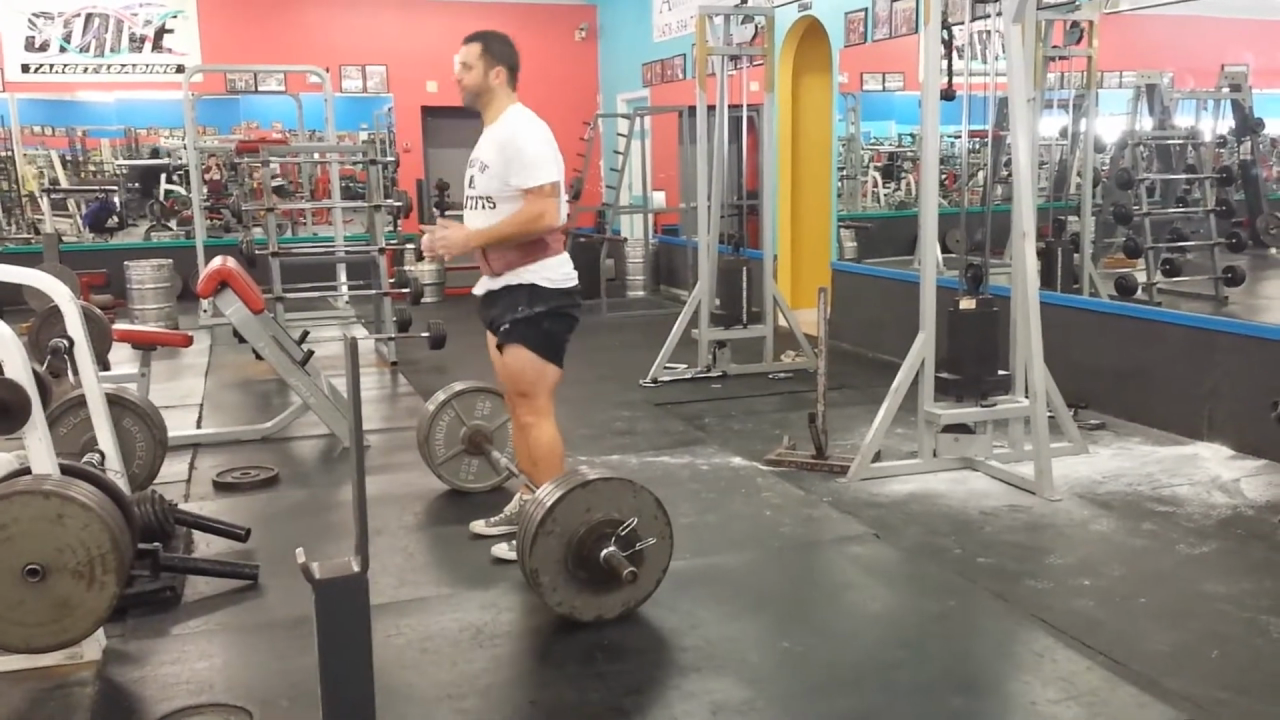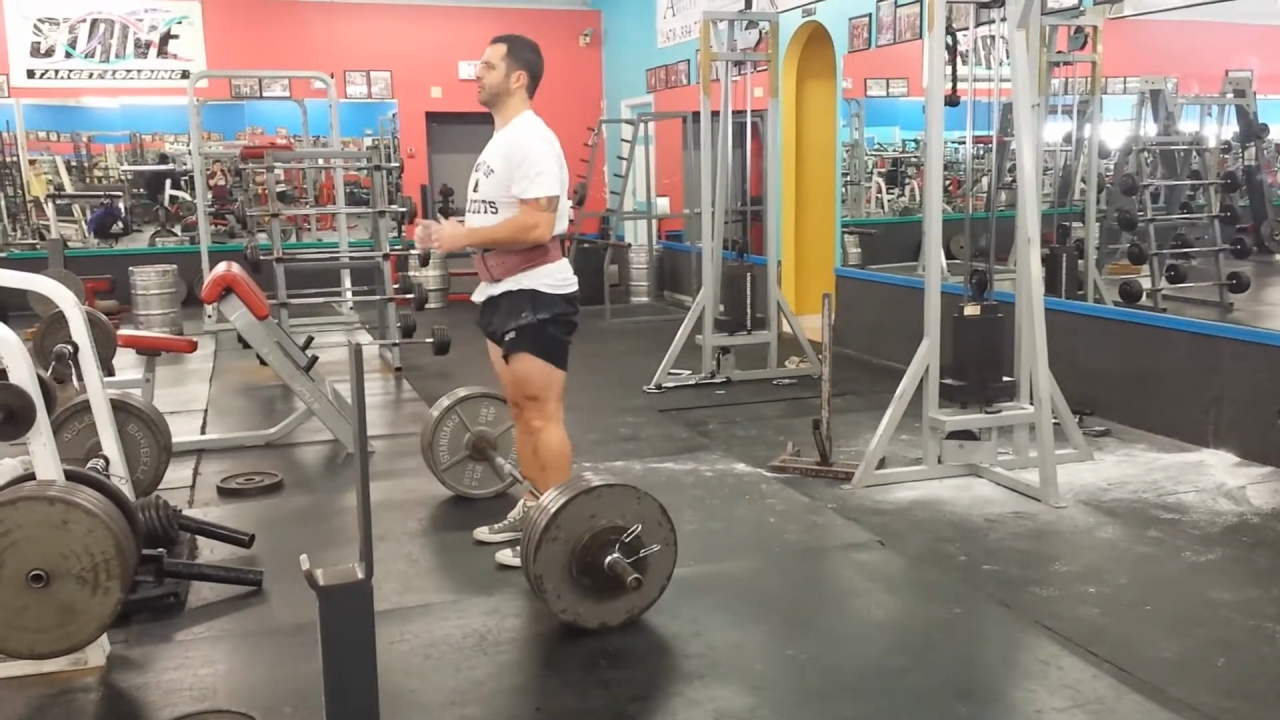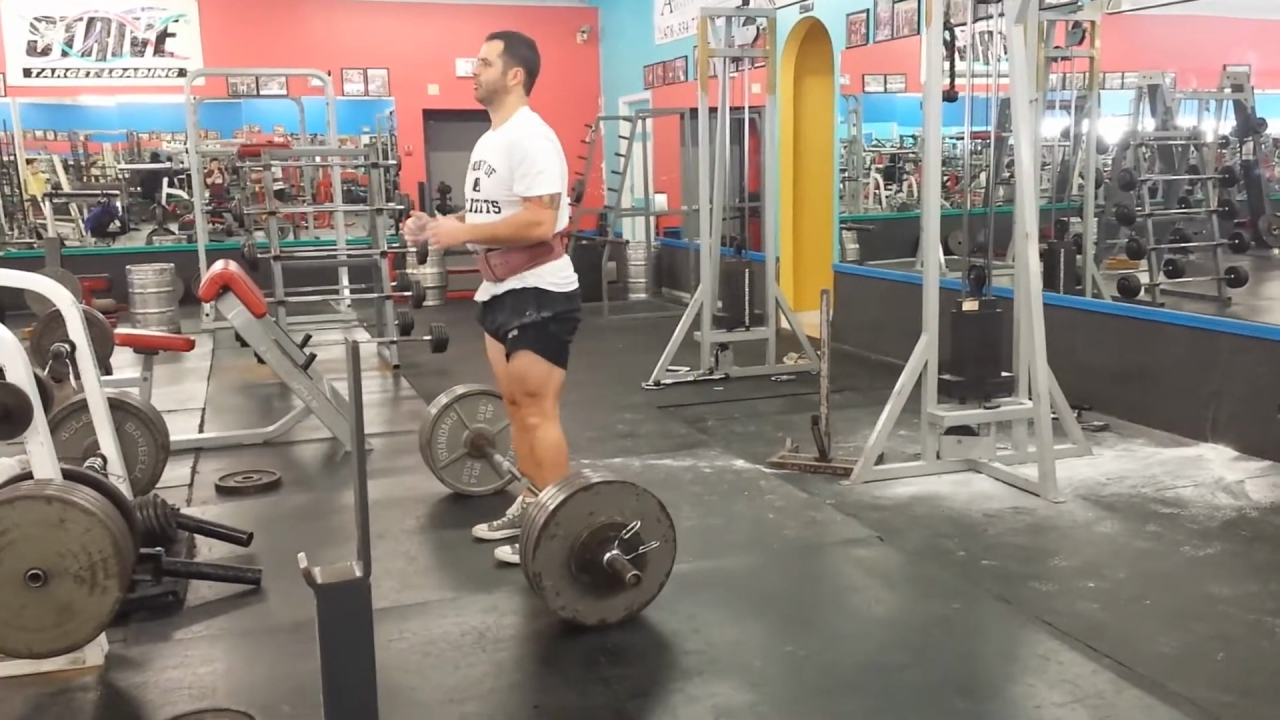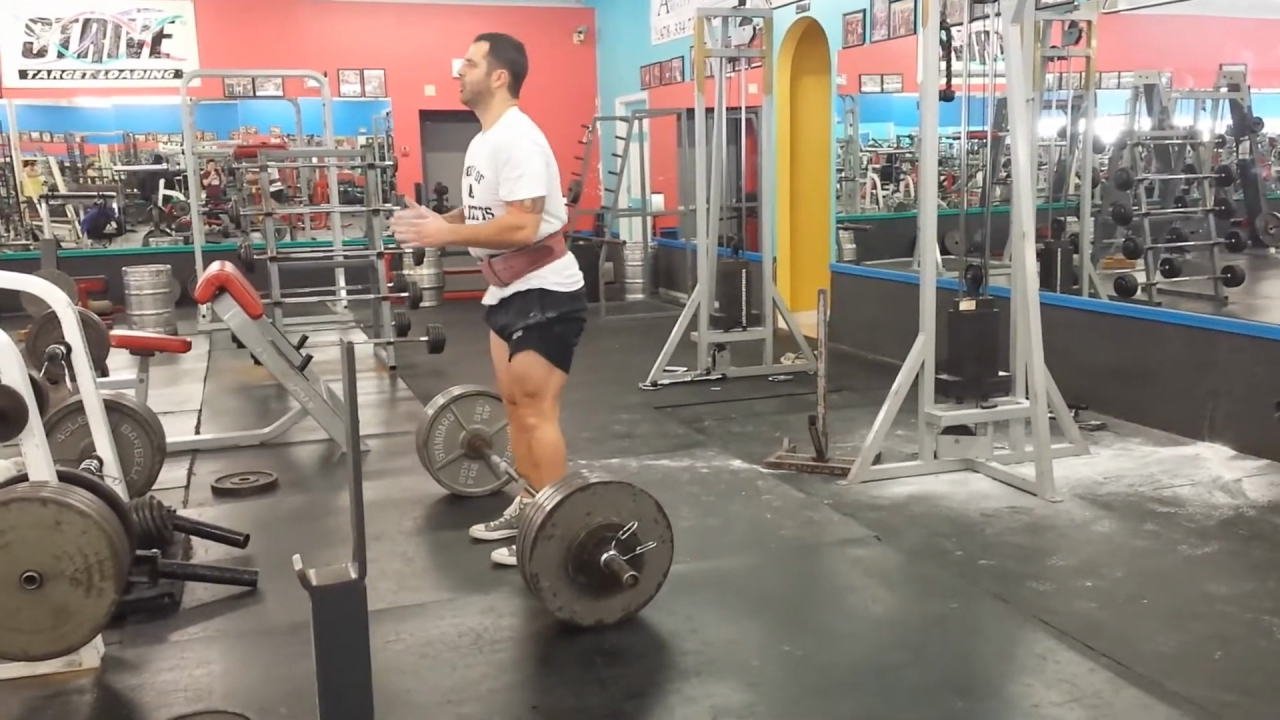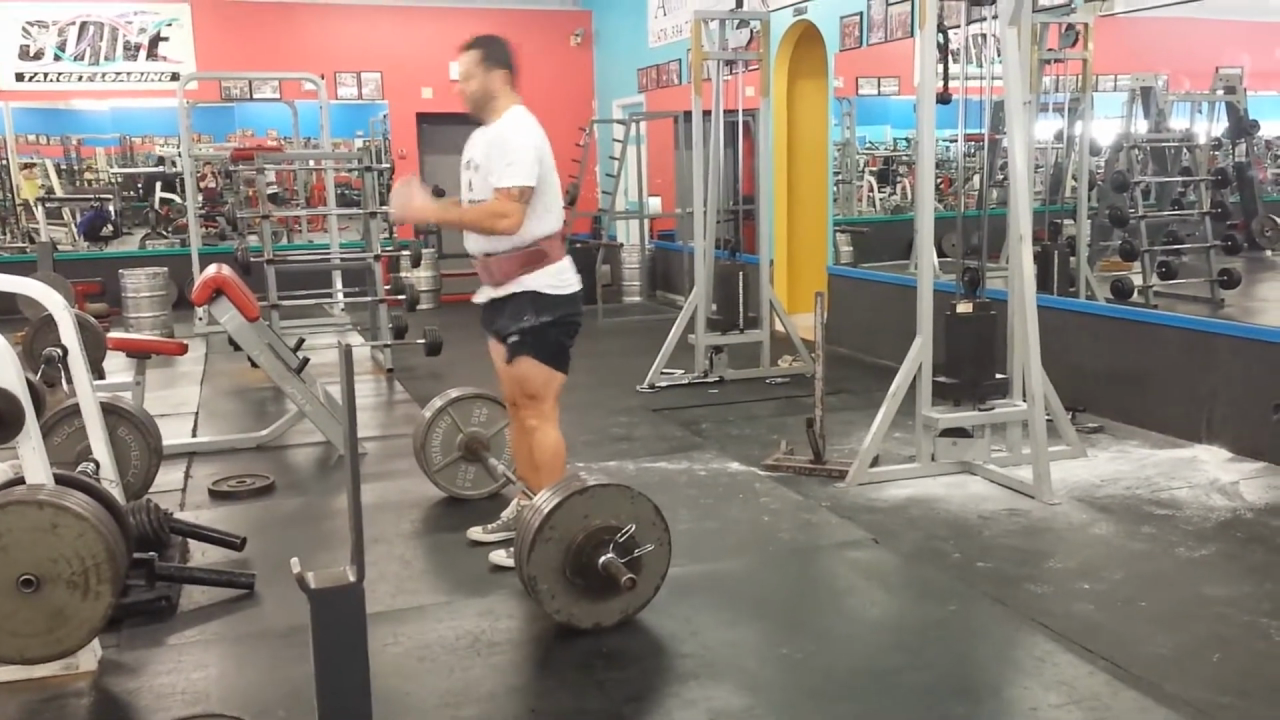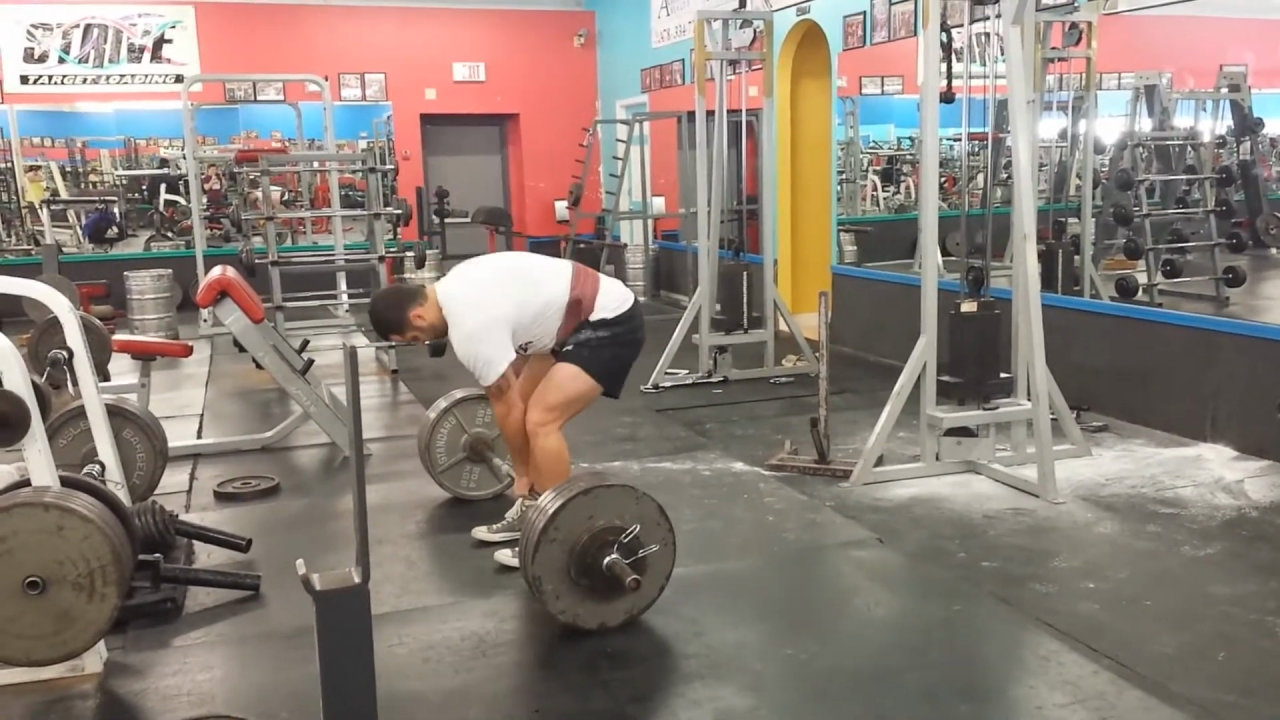
dt=0.5s
person 1, frame 1
left shoulder: (522, 132)
right shoulder: (492, 135)
left elbow: (543, 214)
left wrist: (470, 239)
right wrist: (456, 231)
left hip: (537, 289)
right hip: (506, 288)
left knee: (533, 411)
right knee: (517, 406)
right ankle: (530, 503)
person 1, frame 2
left shoulder: (530, 140)
right shoulder: (501, 141)
left elbow: (536, 226)
left wrist: (462, 235)
right wrist: (450, 228)
left hip: (536, 296)
right hip: (503, 294)
left knee: (542, 415)
right knee: (521, 411)
right ankle: (533, 509)
person 1, frame 3
left shoulder: (530, 137)
right shoulder: (491, 140)
left elbow: (539, 222)
left wrist: (462, 233)
right wrist: (442, 224)
left hip: (538, 294)
right hip: (502, 292)
left knee: (537, 413)
right knee: (517, 407)
right ankle: (531, 506)
person 1, frame 4
left shoulder: (515, 140)
right shoulder: (486, 140)
left elbow: (521, 227)
left wrist: (444, 234)
right wrist: (437, 219)
left hip: (545, 293)
right hip: (510, 293)
left knee: (537, 414)
right knee: (515, 406)
right ankle: (528, 508)
person 1, frame 5
left shoulder: (515, 134)
right shoulder: (487, 136)
left elbow: (504, 216)
right elbow: (483, 211)
left wrist: (433, 213)
right wrist: (430, 205)
left hip: (540, 294)
right hip: (507, 293)
left knee: (537, 416)
right knee: (518, 409)
right ankle: (526, 510)
person 1, frame 6
left shoulder: (468, 328)
right shoulder: (452, 290)
left elbow: (507, 406)
left wrist: (522, 472)
left hip: (610, 323)
right hip: (590, 314)
left knee: (542, 419)
right knee: (529, 406)
right ankle: (531, 512)
